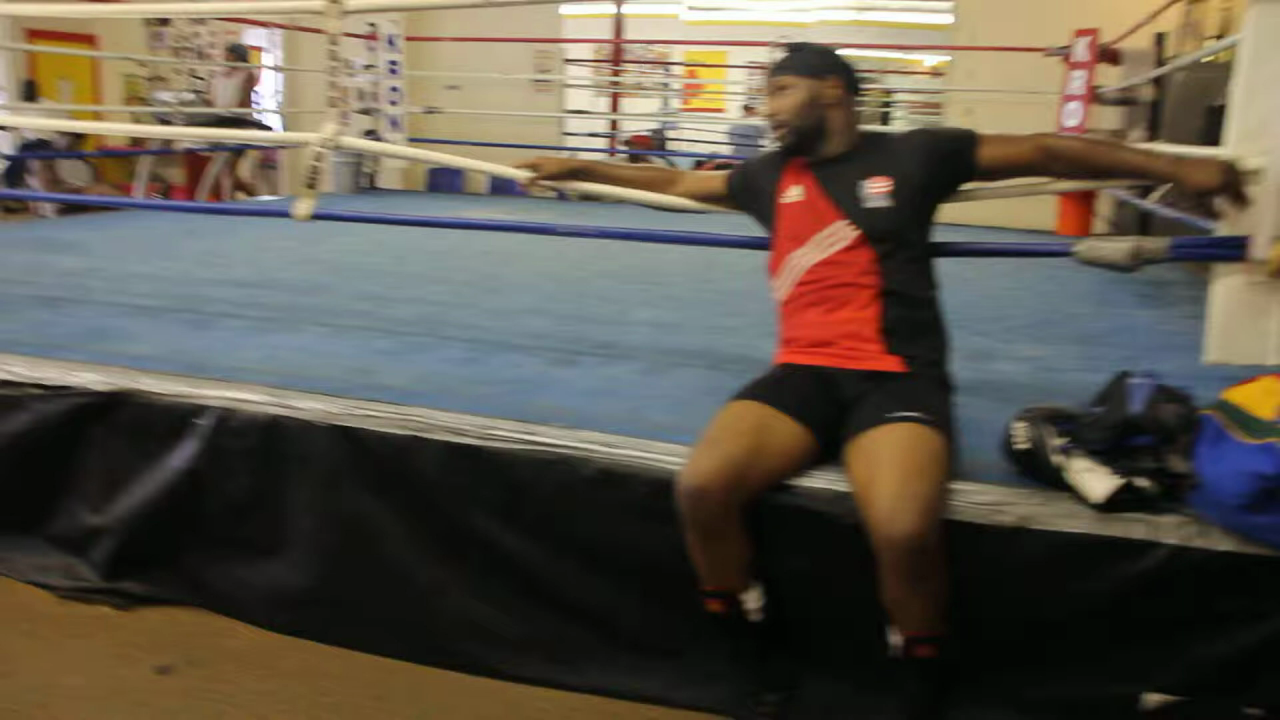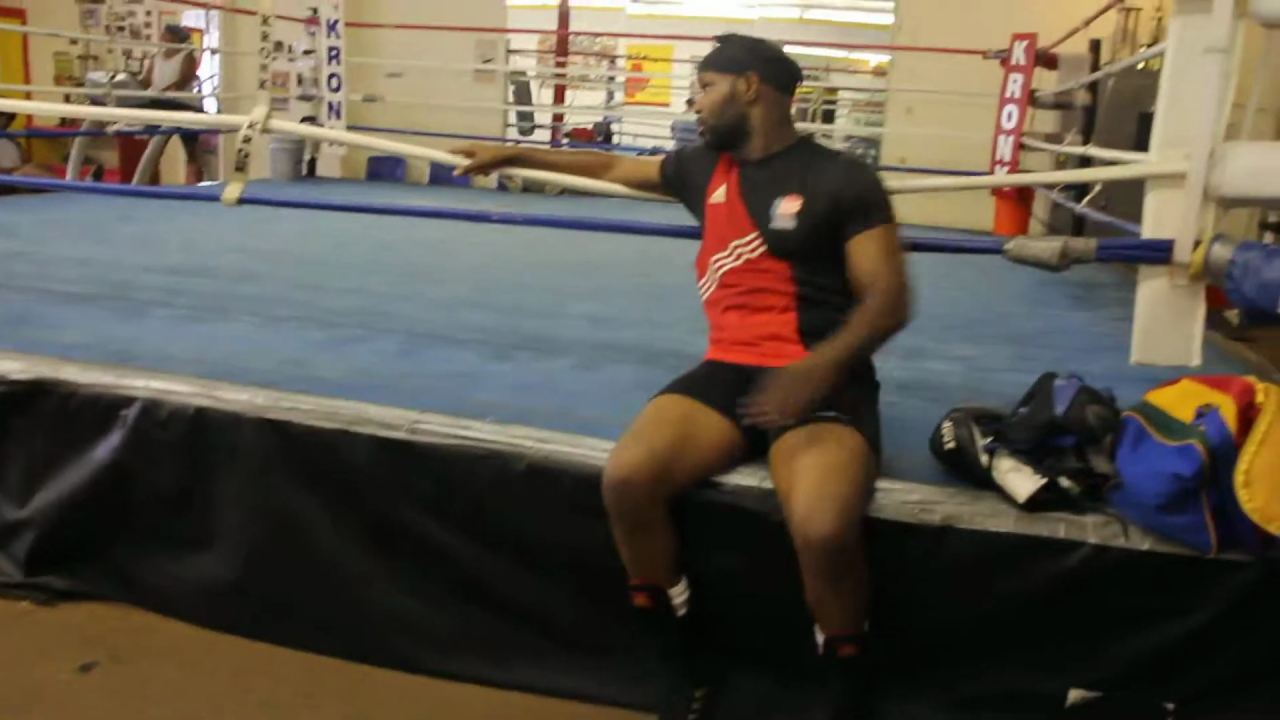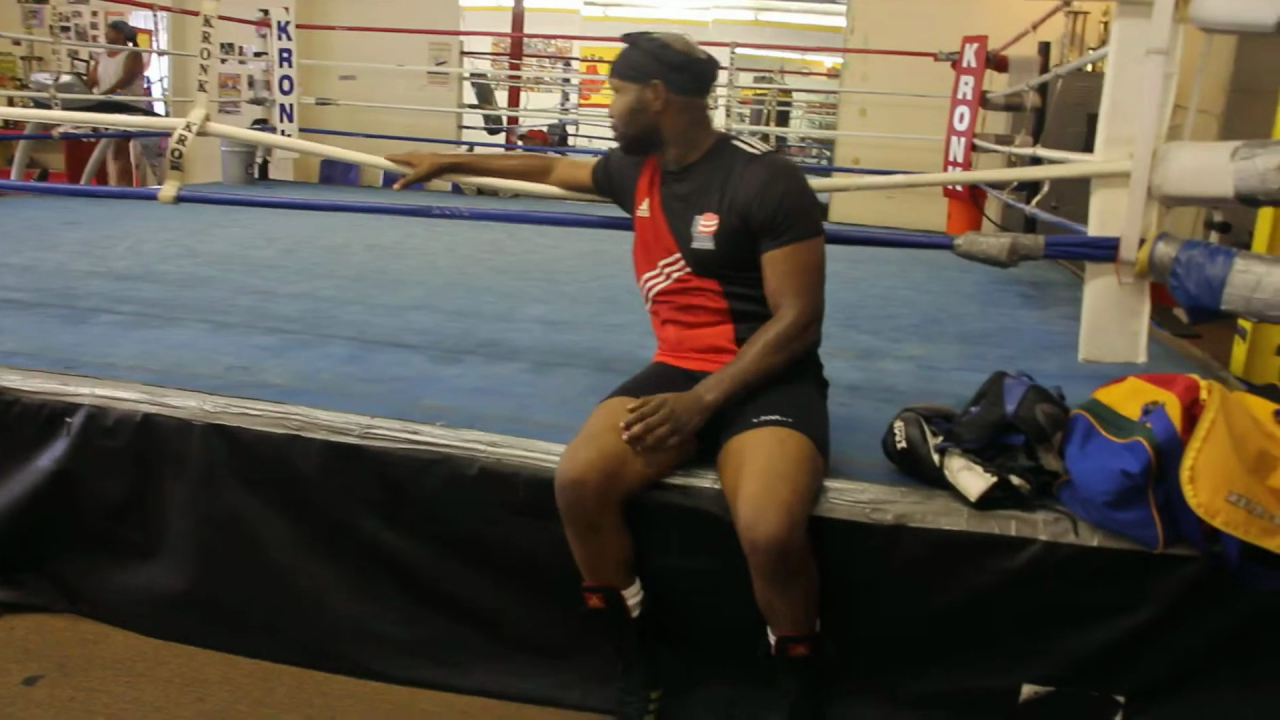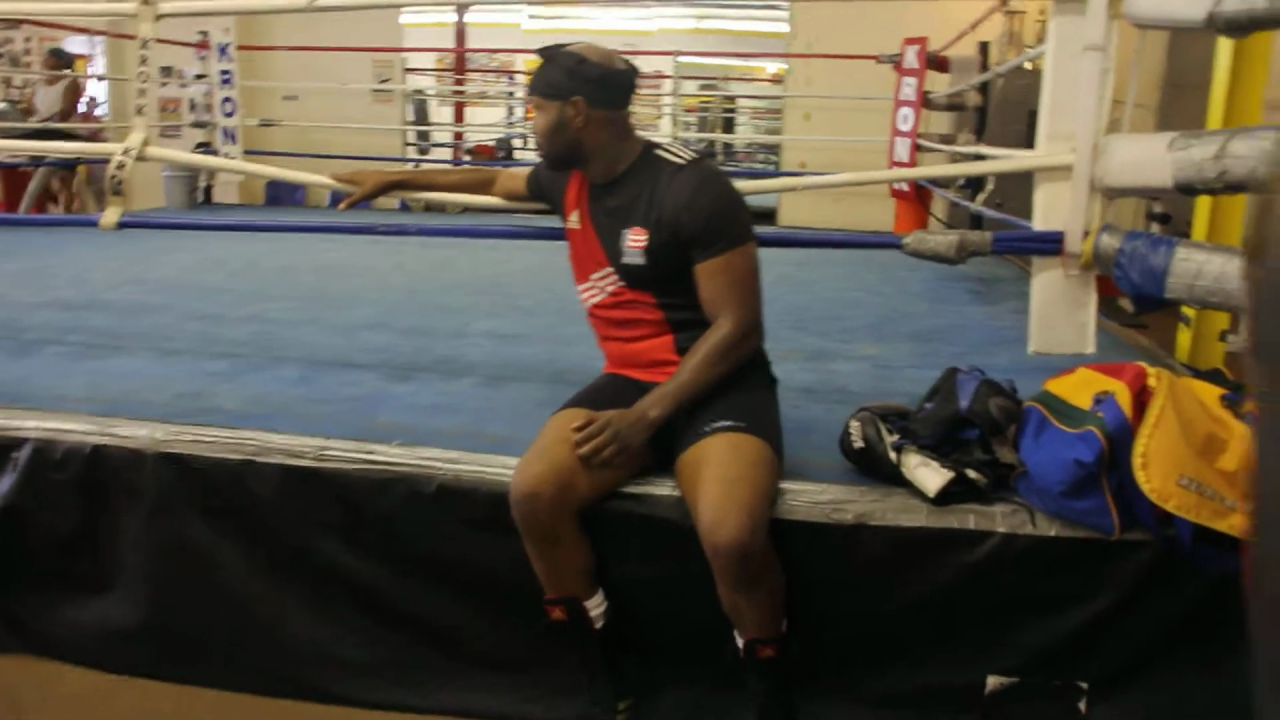
dt=0.4s
person 1, frame 1
left shoulder: (913, 156)
right shoulder: (772, 176)
left elbow: (1047, 151)
right elbow: (677, 182)
left wrist: (1169, 167)
right wrist: (576, 168)
left hip: (895, 378)
right hip: (802, 375)
left knee: (903, 533)
right knee: (700, 488)
person 1, frame 2
left shoulder: (841, 177)
right shoulder: (706, 166)
left elbow: (890, 300)
right elbow: (614, 168)
left wrist: (822, 364)
right wrist: (510, 154)
left hip: (820, 380)
right hip: (732, 370)
left knee: (822, 530)
right knee: (626, 479)
person 1, frame 3
left shoulder: (767, 181)
right shoulder: (636, 170)
left elbow: (800, 320)
right elbow: (552, 170)
left wrist: (701, 401)
right wrist: (448, 162)
left hip: (765, 378)
right hip: (679, 370)
left knee: (768, 532)
right knee: (578, 480)
person 1, frame 4
left shoulder: (694, 190)
right shoulder: (569, 178)
left elbow: (738, 329)
right elbow: (495, 181)
left wrist: (647, 415)
right wrist: (394, 178)
left hip: (717, 382)
right hip: (629, 378)
left knee: (731, 535)
right knee: (533, 493)
